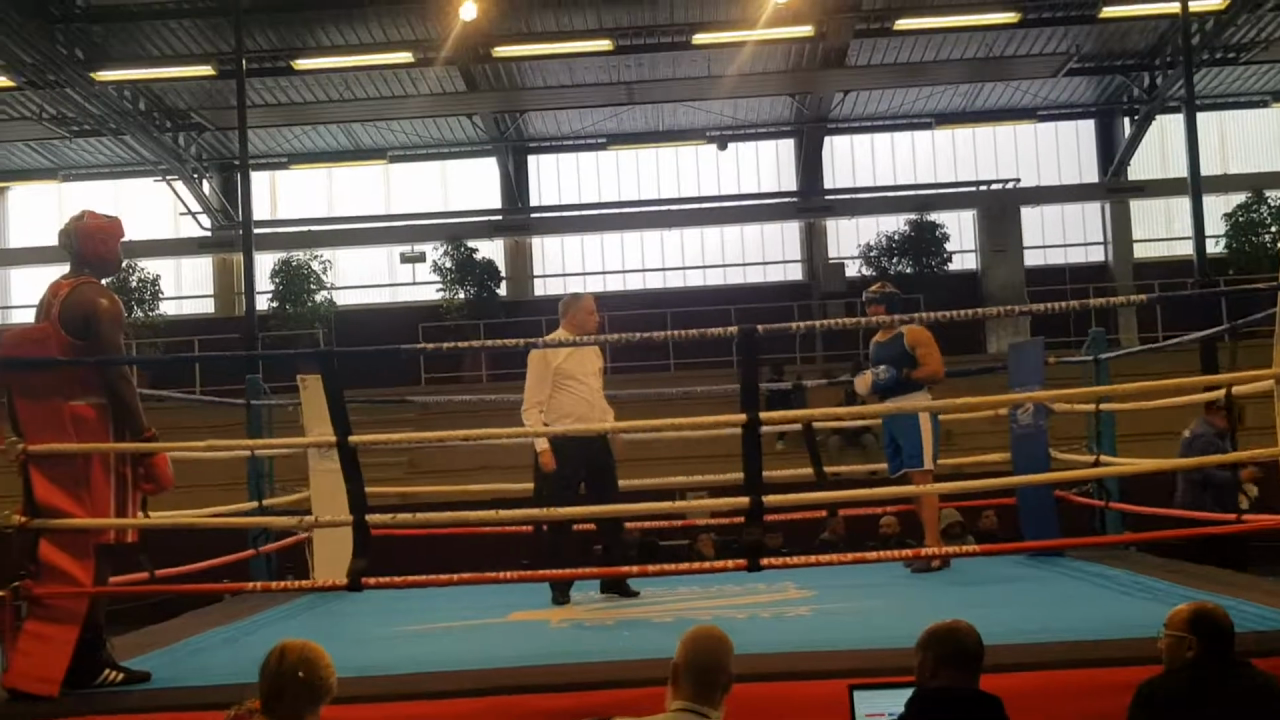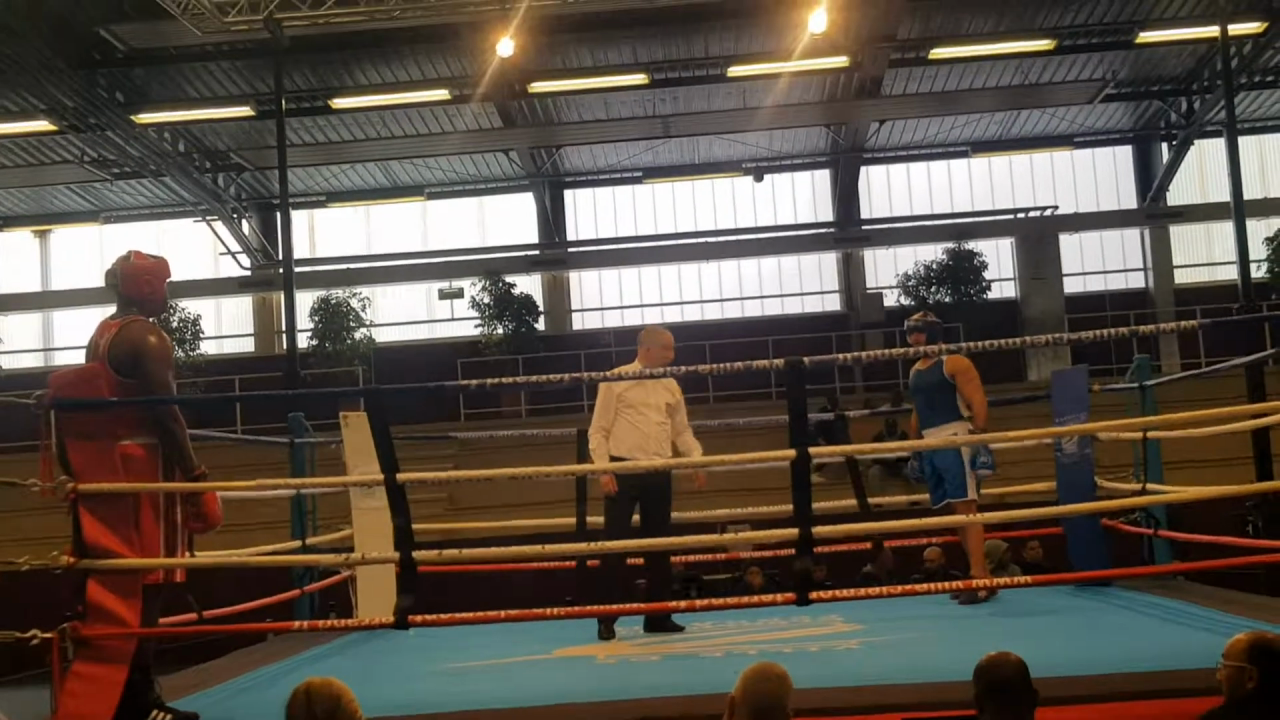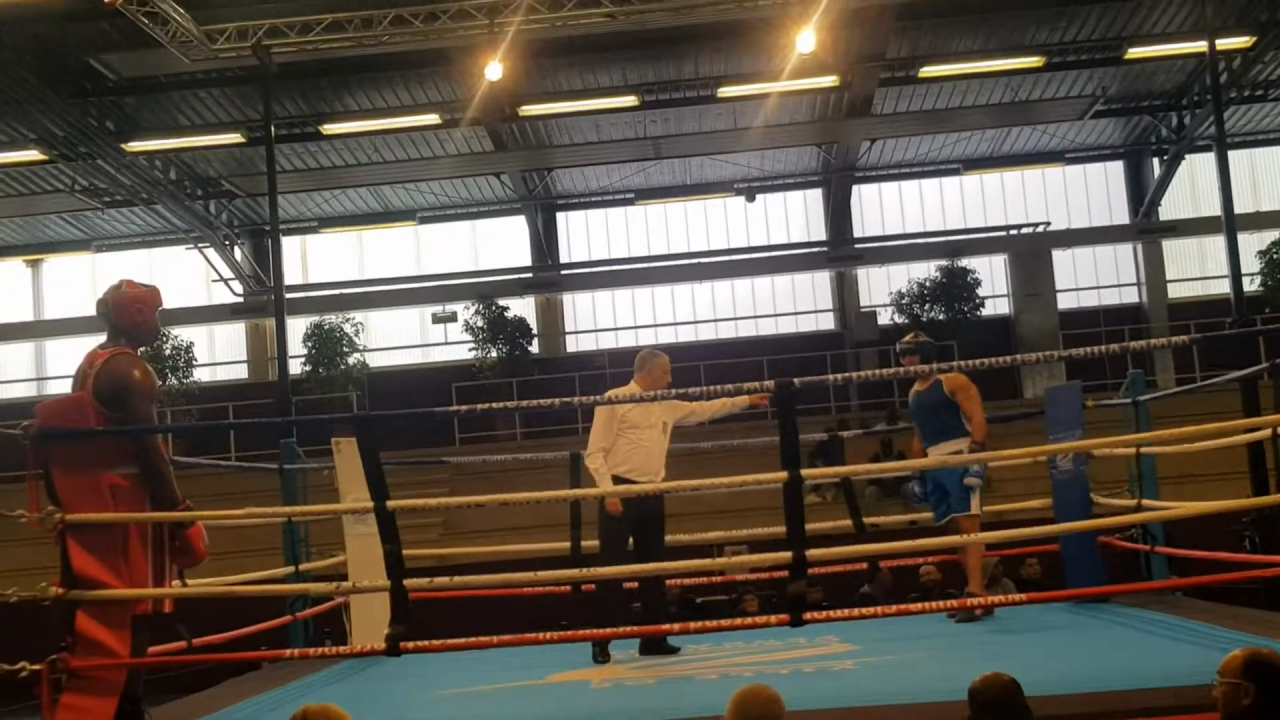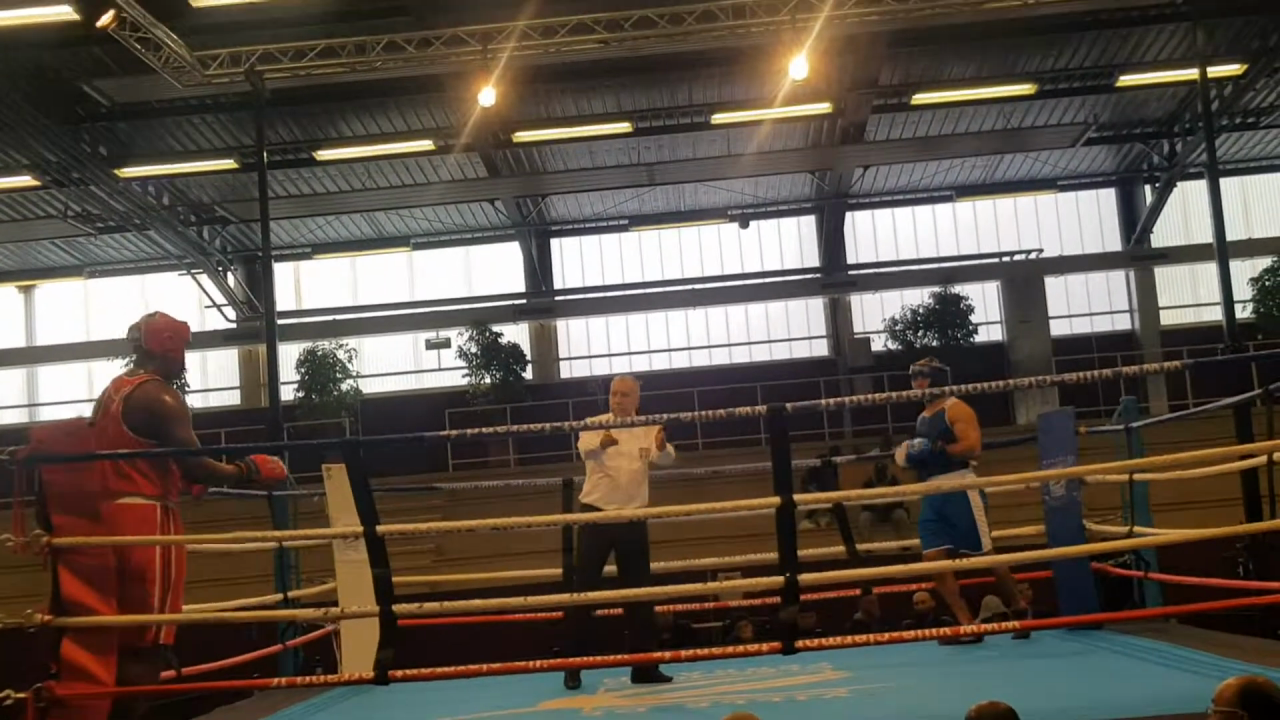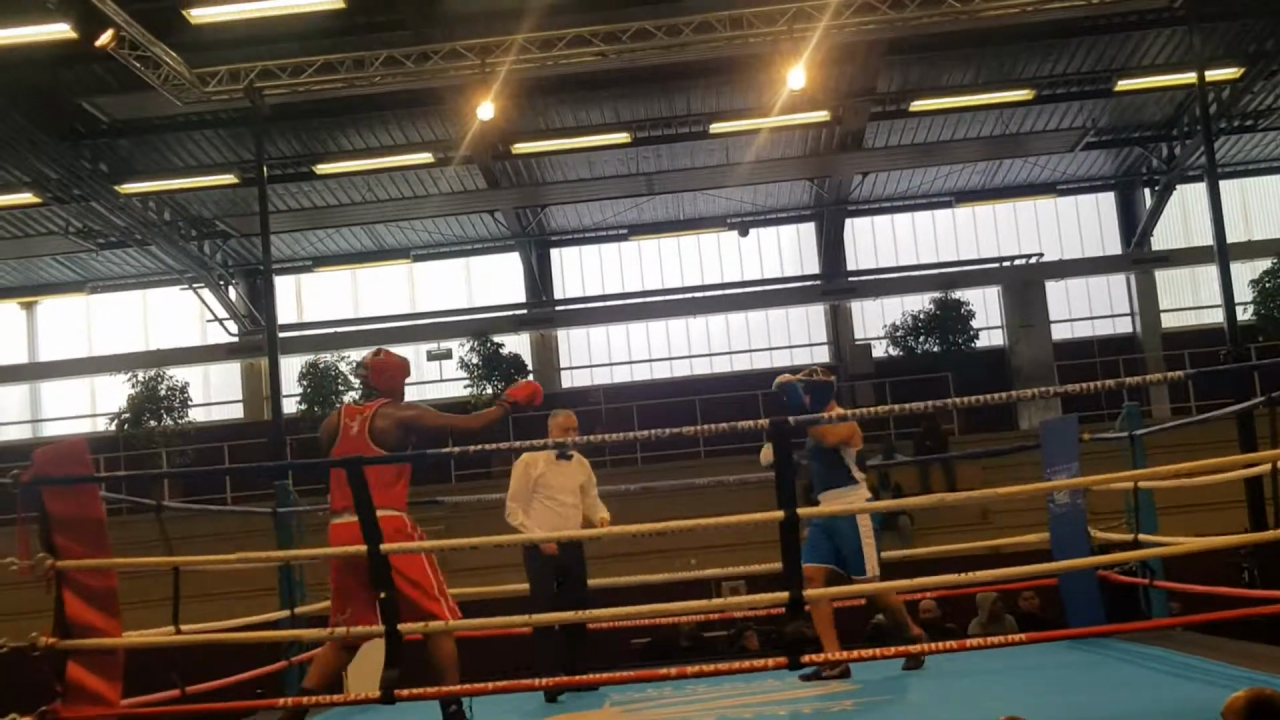
dt=1s
person 1, frame 1
left shoulder: (51, 296)
right shoulder: (98, 301)
left elbow: (46, 373)
right elbow: (116, 378)
right wrist: (148, 443)
left hip: (53, 436)
right hip: (90, 435)
left knee: (64, 546)
right knee: (87, 547)
left ankle: (83, 657)
right ankle: (82, 660)
person 1, frame 2
left shoulder: (100, 336)
right shoulder: (146, 338)
left elbow: (103, 408)
right elbow: (164, 414)
right wrist: (197, 478)
left hip: (105, 474)
right hip: (140, 470)
left knee: (117, 586)
right knee: (139, 587)
person 1, frame 3
left shoulder: (88, 366)
right shoulder: (130, 370)
right elbow: (148, 451)
right wrist: (182, 517)
left hip: (93, 505)
right hip: (128, 504)
left knee: (105, 619)
right knee: (128, 621)
person 1, frame 4
left shoulder: (110, 393)
right shoulder: (161, 396)
right elbow: (196, 466)
left wrist: (177, 473)
right wrist: (249, 471)
left hip: (105, 518)
right hip: (146, 519)
left knee: (142, 638)
right knee: (148, 641)
person 1, frame 5
left shoulder: (333, 420)
right shoulder: (400, 415)
right elbow: (468, 424)
right wrist: (508, 405)
left hip: (341, 533)
right hip: (388, 528)
left knee: (343, 635)
right knee: (437, 623)
person 2, frame 1
left shoulder: (593, 350)
right shoulder: (545, 350)
right elbow: (531, 406)
left wrist: (610, 422)
right wrist: (542, 447)
left hip: (596, 440)
right hip: (563, 442)
left knee: (609, 507)
left ankle: (614, 579)
right ankle: (561, 586)
person 2, frame 2
left shoulder: (671, 386)
right shoulder: (617, 380)
left elbow: (683, 431)
right elbow: (598, 431)
left wrist: (697, 461)
right wrist: (604, 470)
left hip: (659, 473)
right hip: (624, 471)
right knee: (615, 544)
left ankle: (657, 616)
right ankle: (606, 620)
person 2, frame 3
left shoulder: (666, 406)
right shoulder: (613, 401)
left elbow: (704, 409)
right elbow: (595, 453)
left wrist: (746, 401)
right wrist: (608, 491)
left hip: (652, 494)
right hip: (620, 491)
left knee: (653, 566)
right knee: (612, 567)
left ankle: (653, 638)
right ankle: (602, 642)
person 2, frame 4
left shoulder: (649, 430)
right shoulder: (595, 426)
left elbow: (665, 458)
right elbow: (587, 450)
left wrist: (663, 446)
right wrist: (602, 443)
left hip: (632, 521)
right hip: (596, 517)
right knee: (583, 591)
left ankle: (645, 666)
right ankle: (573, 665)
person 2, frame 5
left shoulder: (582, 464)
right shoulder: (529, 462)
left elbow: (592, 501)
right elbow: (514, 509)
left wrist: (602, 517)
right wrist: (541, 538)
left hip: (572, 547)
right hip: (540, 550)
left knee: (576, 610)
right knee: (547, 614)
left ankle: (572, 673)
right ankle: (551, 679)
person 3, frame 1
left shoulder: (914, 333)
right shoulder: (875, 341)
left elbow: (937, 370)
left wrist: (899, 375)
right wrist: (869, 384)
left hip: (914, 412)
right hip: (889, 415)
left knee: (922, 478)
right knee: (911, 480)
left ankle: (934, 549)
right ankle: (933, 545)
person 3, frame 2
left shoulder: (955, 363)
right shoulder: (915, 371)
left elbow: (978, 403)
right wrist: (916, 452)
left hip: (955, 442)
right hip: (930, 447)
left knee: (966, 507)
right knee: (955, 511)
left ankle: (980, 579)
right ankle: (981, 576)
person 3, frame 3
left shoulder: (953, 380)
right shoulder: (914, 392)
left elbow: (978, 417)
left wrist: (975, 455)
right wrist: (918, 474)
left hip: (960, 459)
right hip: (935, 465)
left knee: (968, 524)
right knee: (956, 529)
left ankle: (975, 596)
right ankle: (979, 597)
person 3, frame 4
left shoulder: (956, 409)
right shoulder: (923, 419)
left elbow: (972, 448)
left wrist: (934, 449)
right wrist: (912, 457)
left hip: (961, 491)
right hip: (933, 494)
left knee: (984, 556)
right knee: (933, 560)
left ankle: (1020, 612)
right ankle: (968, 626)
person 3, frame 5
left shoulder: (842, 421)
right shoulder: (817, 423)
left elbow: (829, 438)
left wrist: (799, 404)
left hip: (850, 509)
right hip: (824, 513)
left knee: (869, 583)
right knee: (812, 579)
left ankle: (913, 635)
right ankle: (834, 660)
